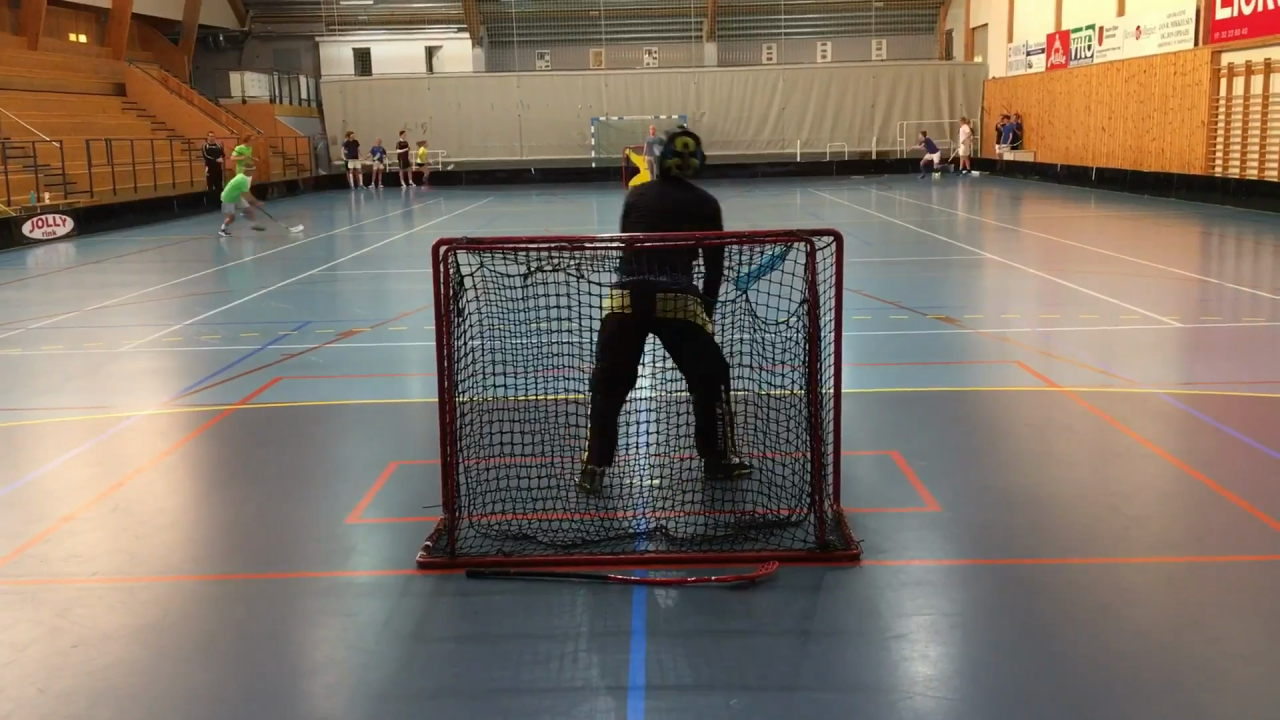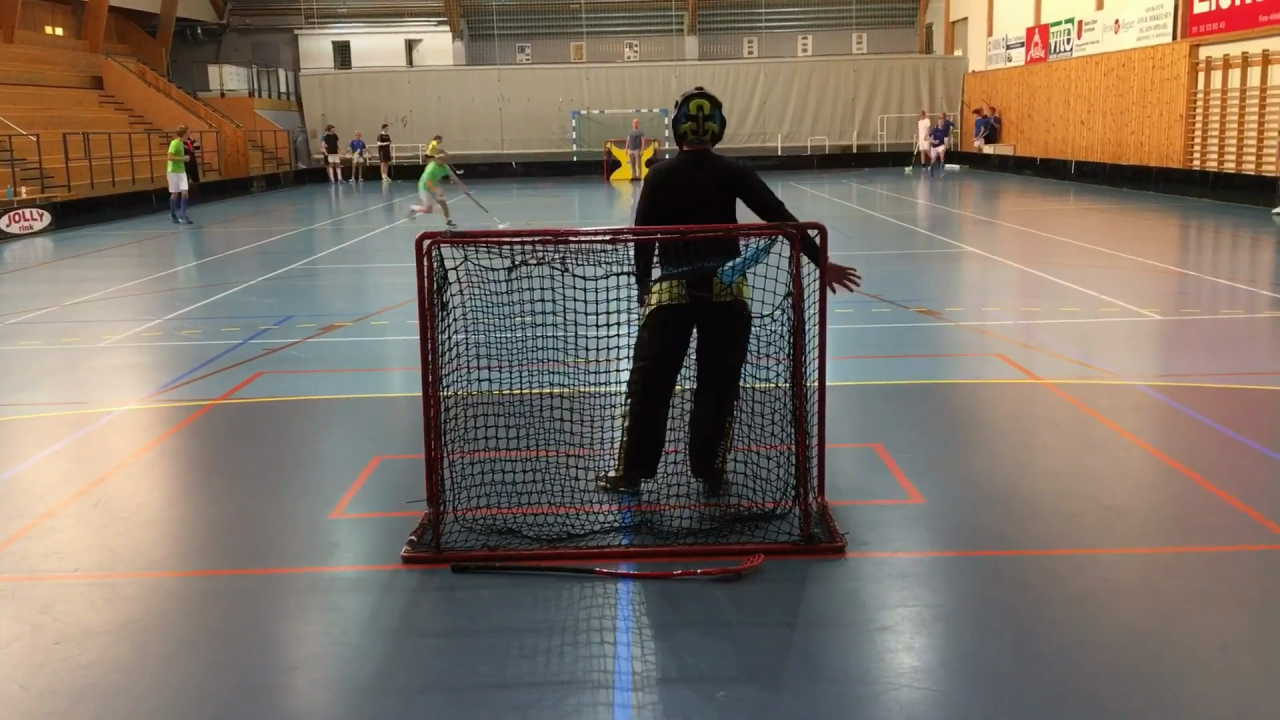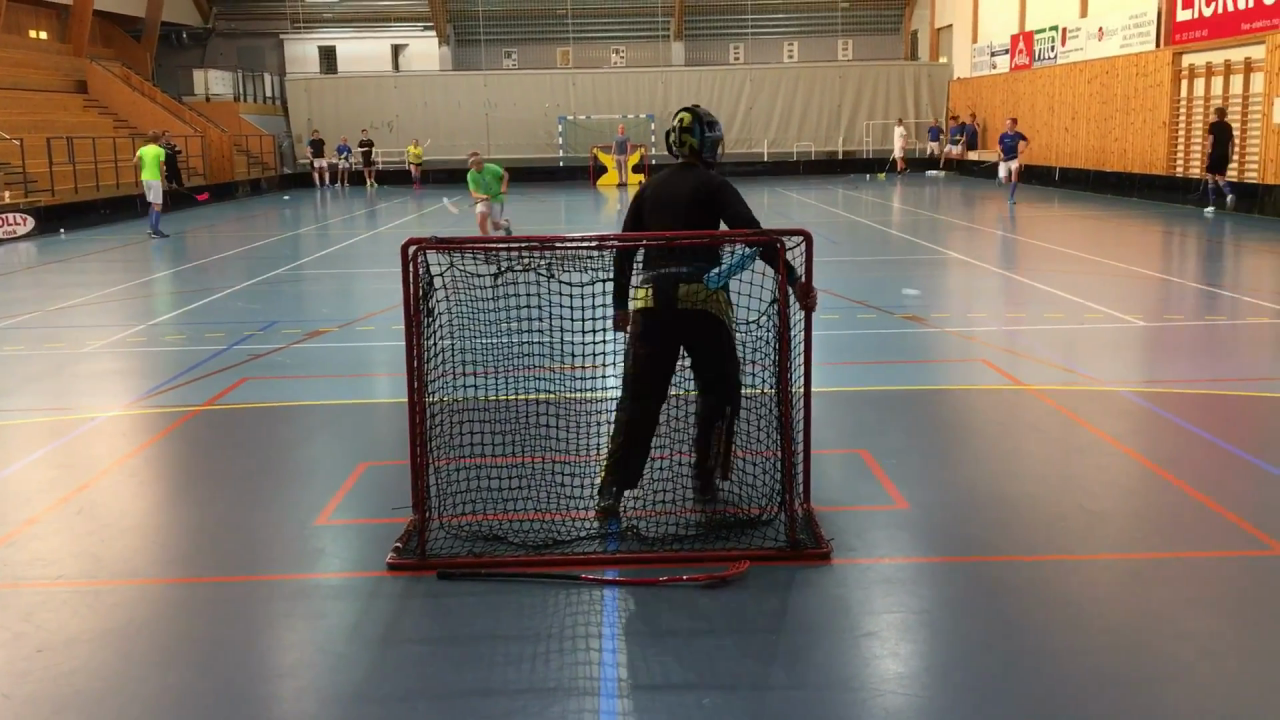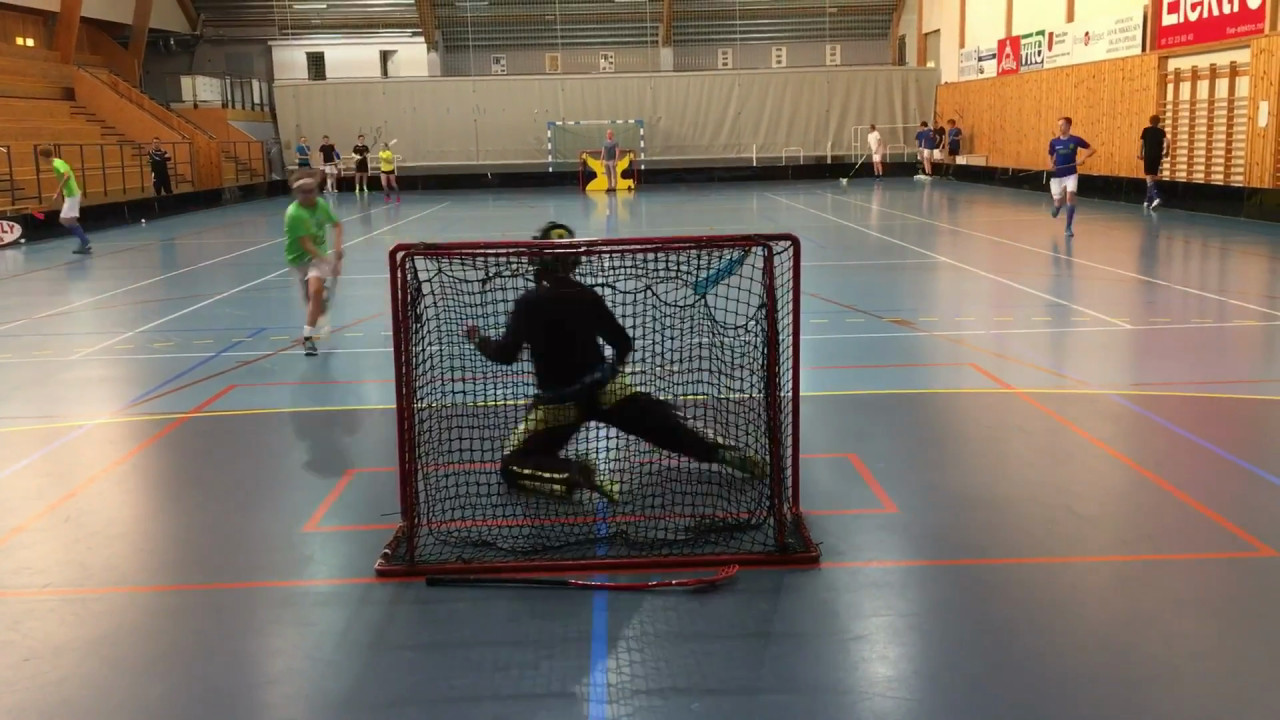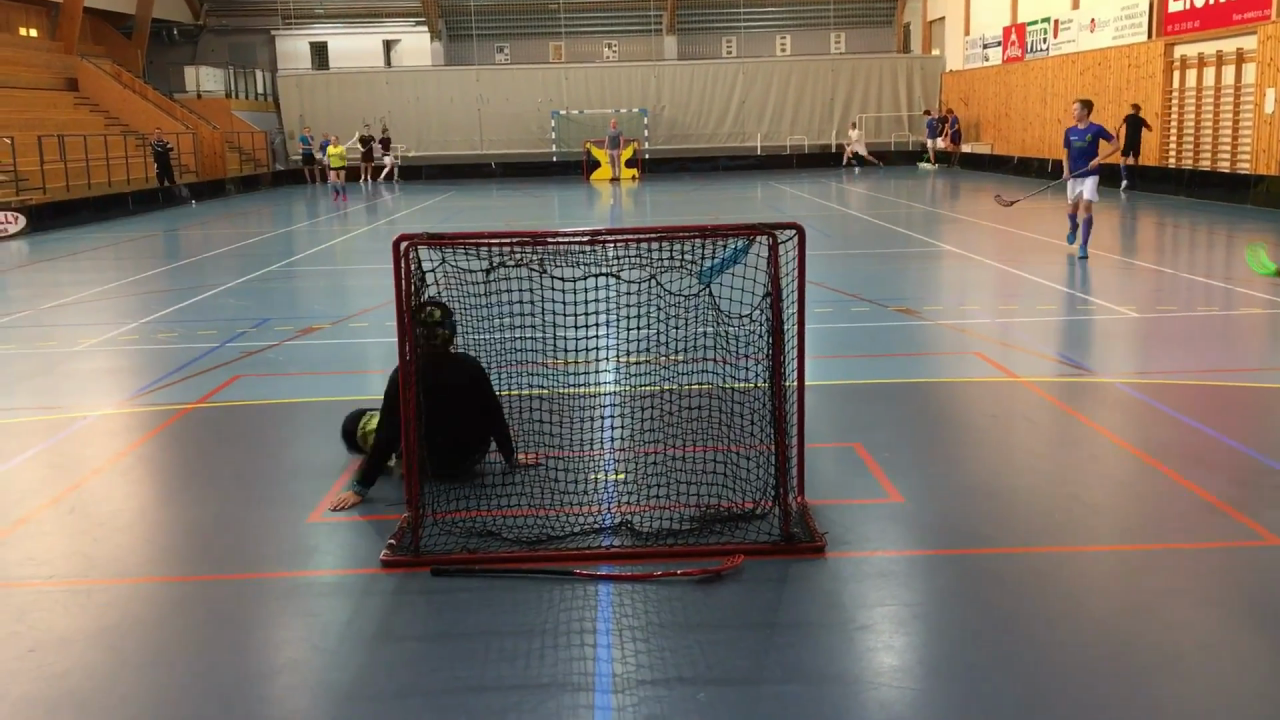
dt=0.7s
person 1, frame 1
left shoulder: (638, 194)
right shoulder: (704, 202)
right elbow: (715, 264)
right wrist: (705, 312)
left hip: (627, 297)
right hip: (677, 299)
left knee: (608, 385)
right knee: (711, 377)
left ankle: (595, 466)
right ankle: (717, 461)
person 1, frame 2
left shoulder: (659, 175)
right shoulder: (733, 172)
left elbow: (644, 238)
right elbow: (779, 218)
left wrist: (643, 288)
right wrist: (821, 263)
left hip: (672, 290)
right hip: (725, 289)
left knee: (650, 384)
right knee: (718, 385)
left ankle: (631, 471)
right ankle: (709, 472)
person 1, frame 3
left shoulder: (649, 190)
right shoulder: (712, 184)
left elbow: (623, 252)
right elbow: (750, 233)
left wrist: (620, 306)
right wrist: (795, 280)
left hip: (652, 300)
right hip: (704, 296)
left knee: (639, 398)
right knee: (720, 389)
left ankle: (613, 491)
right ankle: (707, 477)
person 1, frame 4
left shoulder: (529, 301)
right shoulder: (588, 296)
left elbow: (506, 353)
right elbow: (622, 341)
left wrist: (479, 341)
right wrist: (617, 365)
left hip: (558, 401)
right hip: (605, 387)
left knee: (513, 466)
right knee: (665, 426)
left ankle: (570, 476)
right ankle: (724, 453)
person 1, frame 5
right shoulder: (469, 365)
left elbow: (388, 437)
right elbow: (494, 416)
left wrist: (359, 489)
right wrist: (510, 456)
left hip: (435, 466)
right hip: (472, 459)
left knee: (354, 423)
